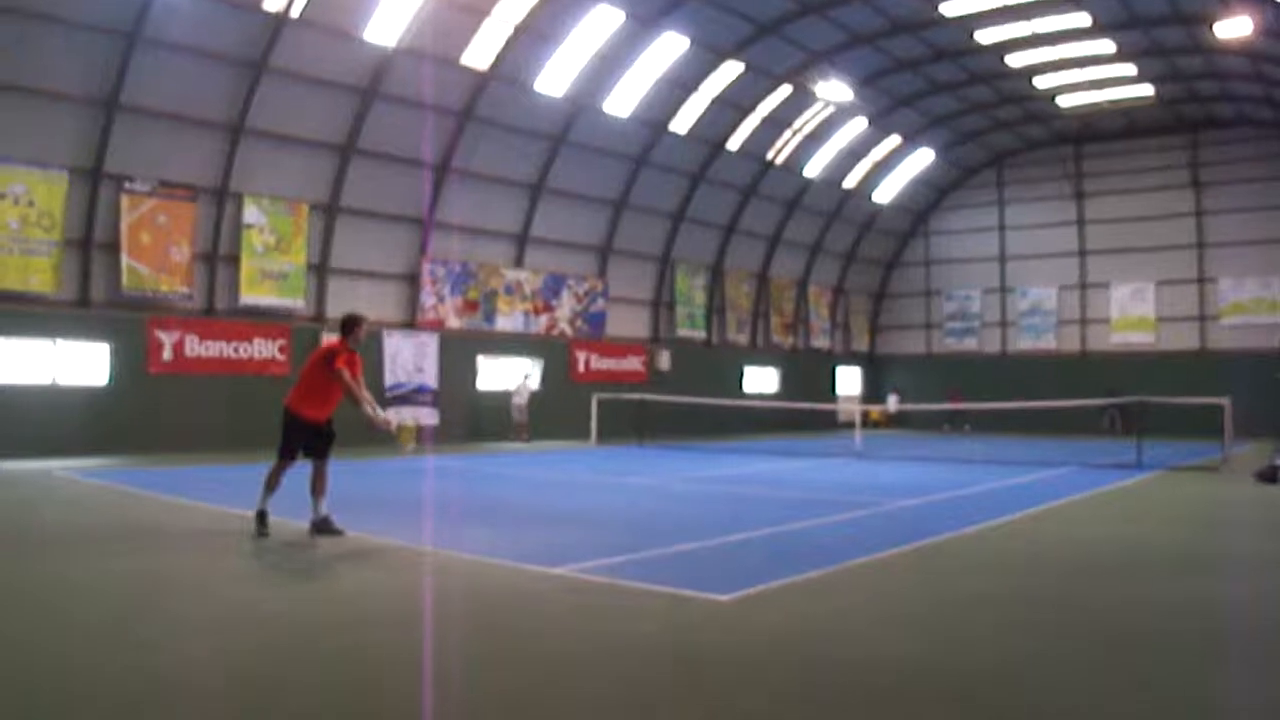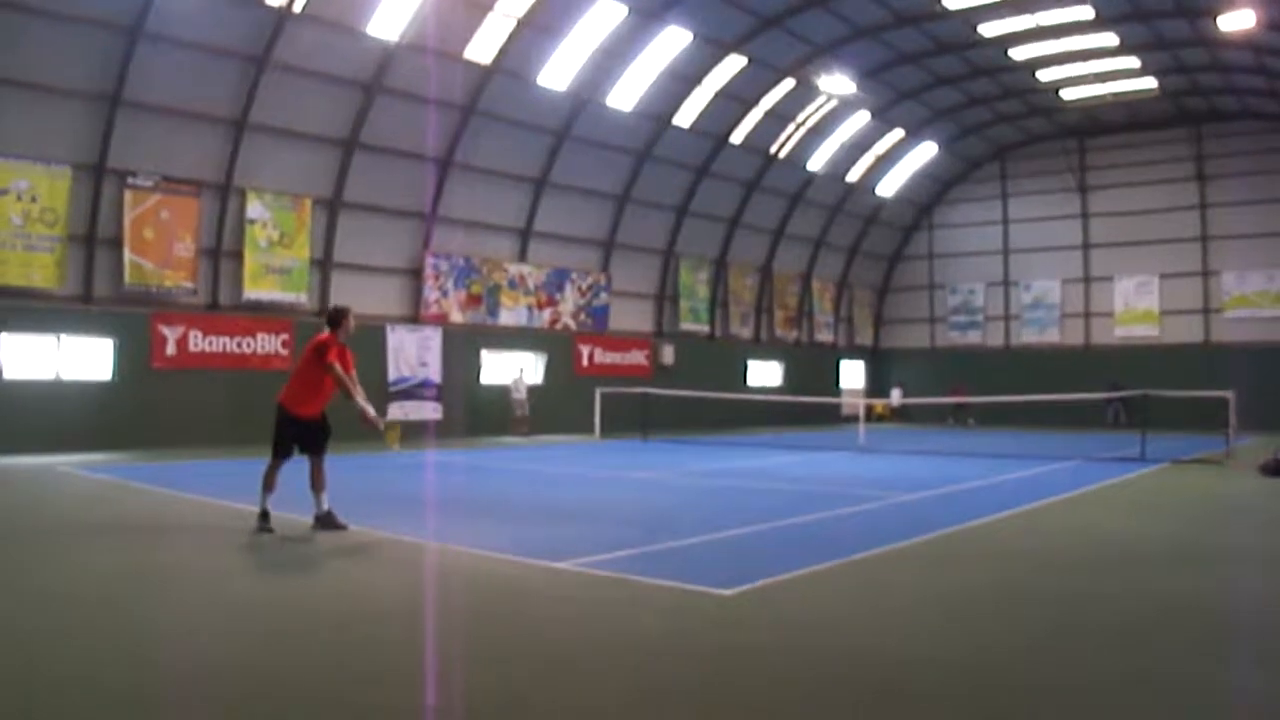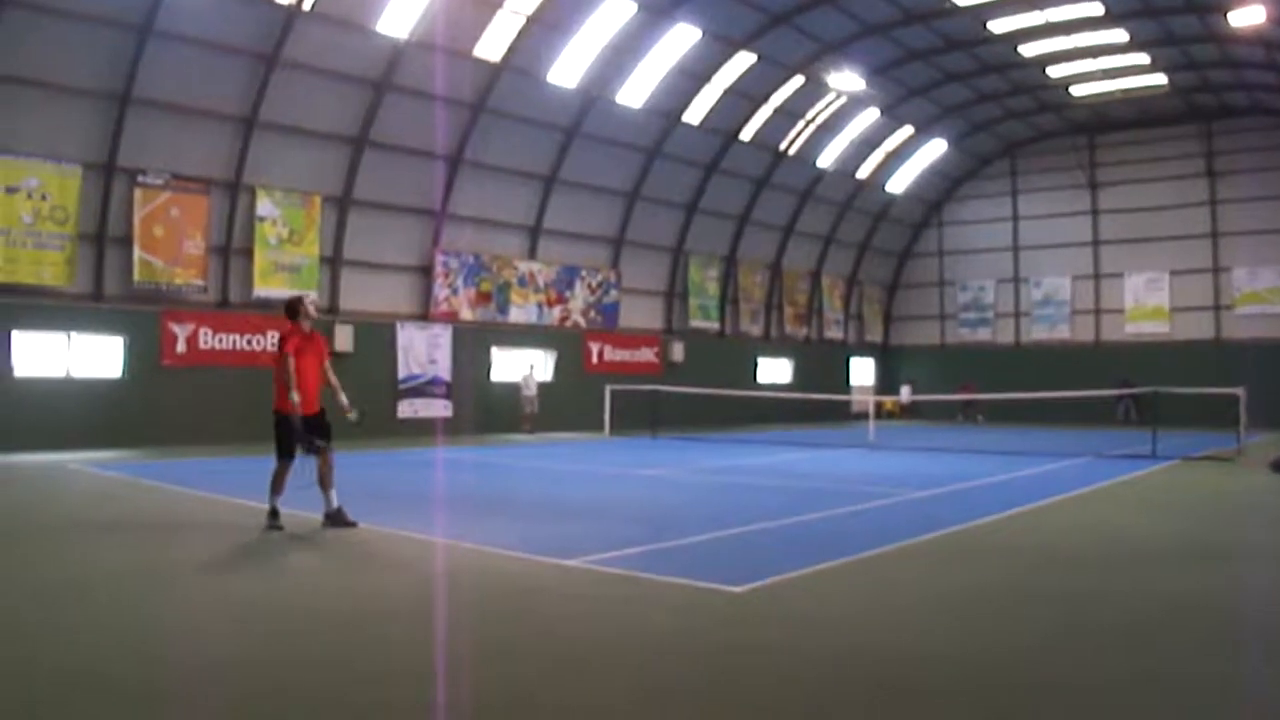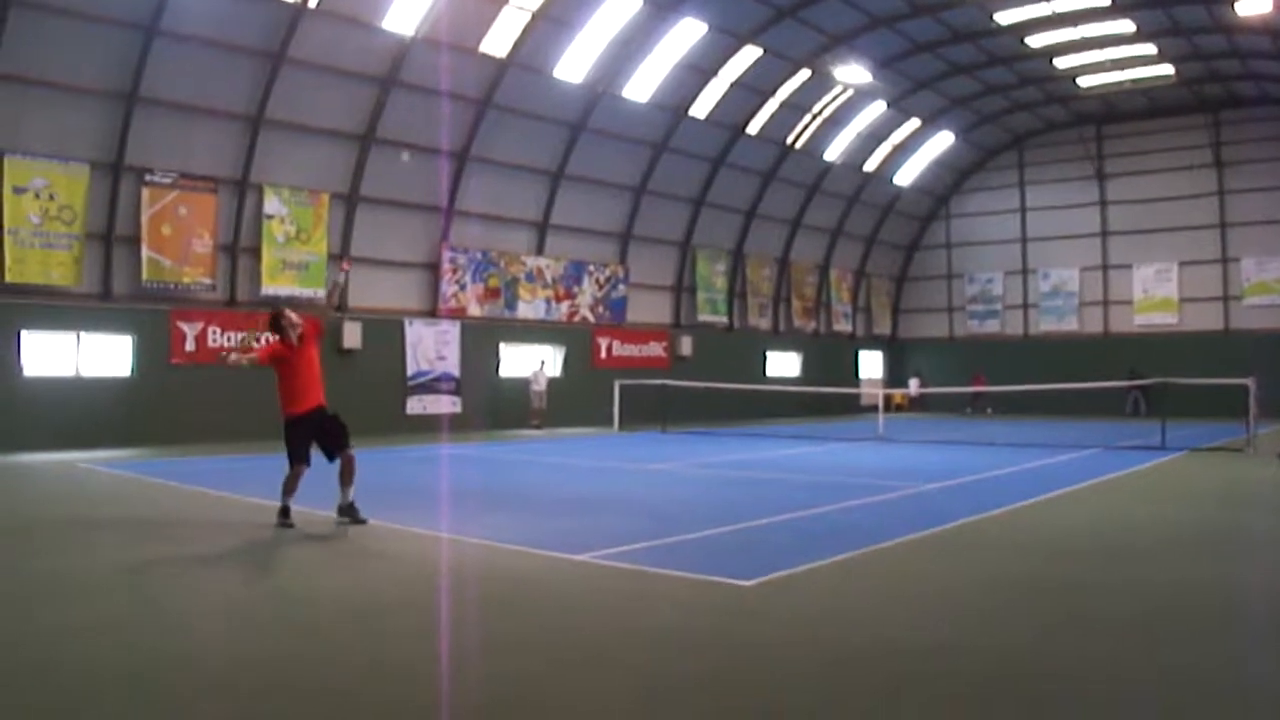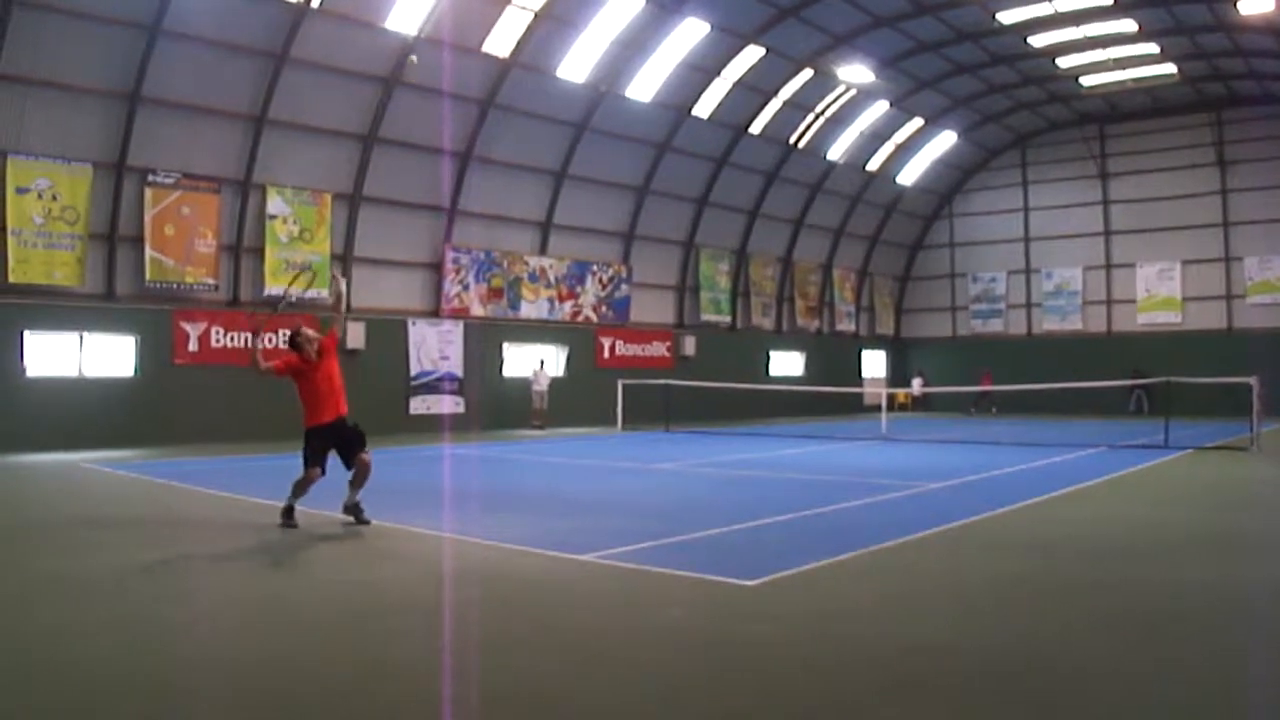
dt=0.4s
person 1, frame 1
left shoulder: (353, 358)
right shoulder: (334, 352)
left elbow: (362, 389)
right elbow: (348, 387)
left wrist: (380, 414)
right wrist: (370, 414)
left hip: (320, 418)
right hip: (298, 414)
left knee: (321, 464)
right knee: (284, 463)
left ankle: (319, 518)
right ankle: (262, 512)
person 1, frame 2
left shoulder: (344, 351)
right shoulder: (325, 344)
left elbow: (354, 384)
right elbow: (340, 380)
left wrist: (370, 411)
right wrist: (363, 407)
left hip: (315, 414)
right hip: (292, 411)
left knee: (318, 460)
right knee: (278, 461)
left ankle: (323, 513)
right ankle: (264, 512)
person 1, frame 3
left shoulder: (318, 339)
right shoulder: (290, 336)
left elbow: (327, 371)
right elbow: (289, 368)
left wrist: (341, 396)
right wrist: (293, 396)
left hip: (313, 410)
right hip: (288, 411)
left knee: (325, 457)
right knee: (285, 462)
left ankle: (332, 510)
right ankle: (273, 511)
person 1, frame 4
left shoulder: (310, 335)
right shoulder: (277, 350)
left elbow: (329, 306)
right elbow: (249, 359)
left wrist: (340, 278)
right wrist: (234, 358)
left hip: (320, 410)
right hip: (296, 417)
left knee: (348, 456)
right knee: (299, 468)
left ankle: (346, 504)
right ankle: (285, 508)
person 1, frame 5
left shoulder: (328, 349)
right shoulder: (294, 364)
left elbow: (338, 316)
right elbow: (262, 367)
left wrist: (340, 290)
right wrist: (257, 343)
left hip: (340, 422)
right hip: (317, 427)
left knee: (364, 462)
right knee: (312, 473)
left ankle: (352, 503)
right ankle: (289, 507)
